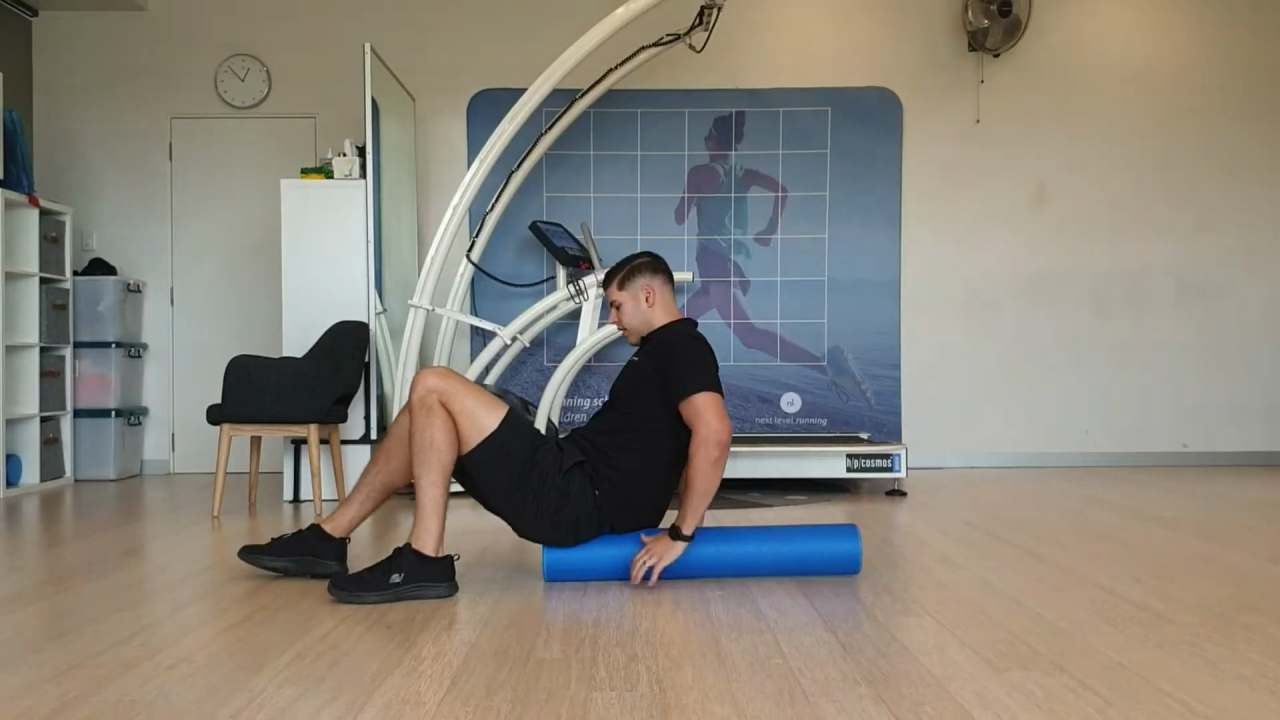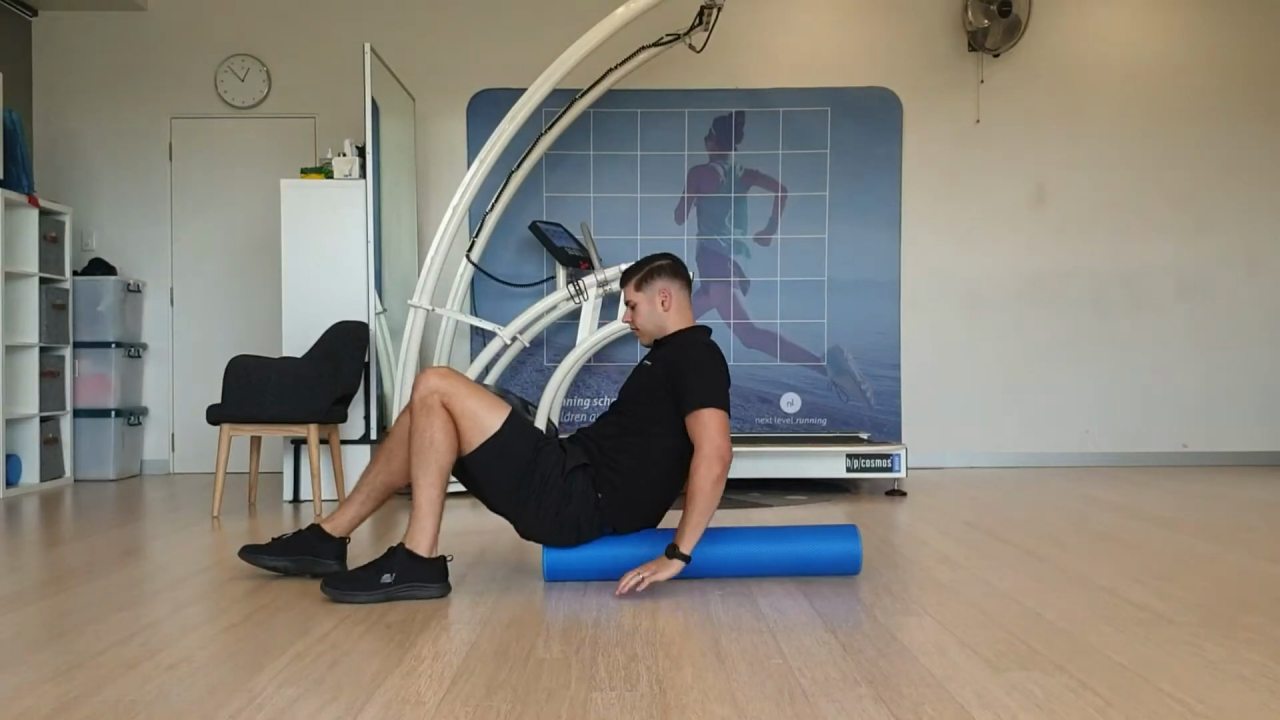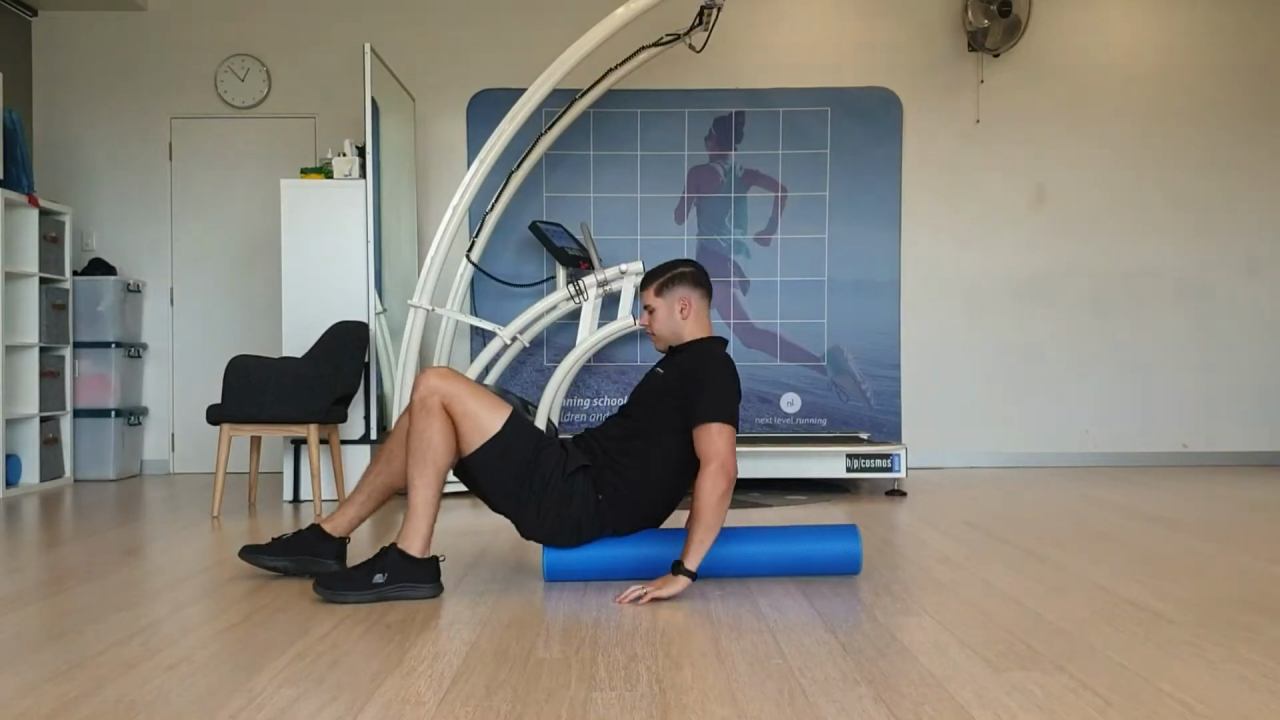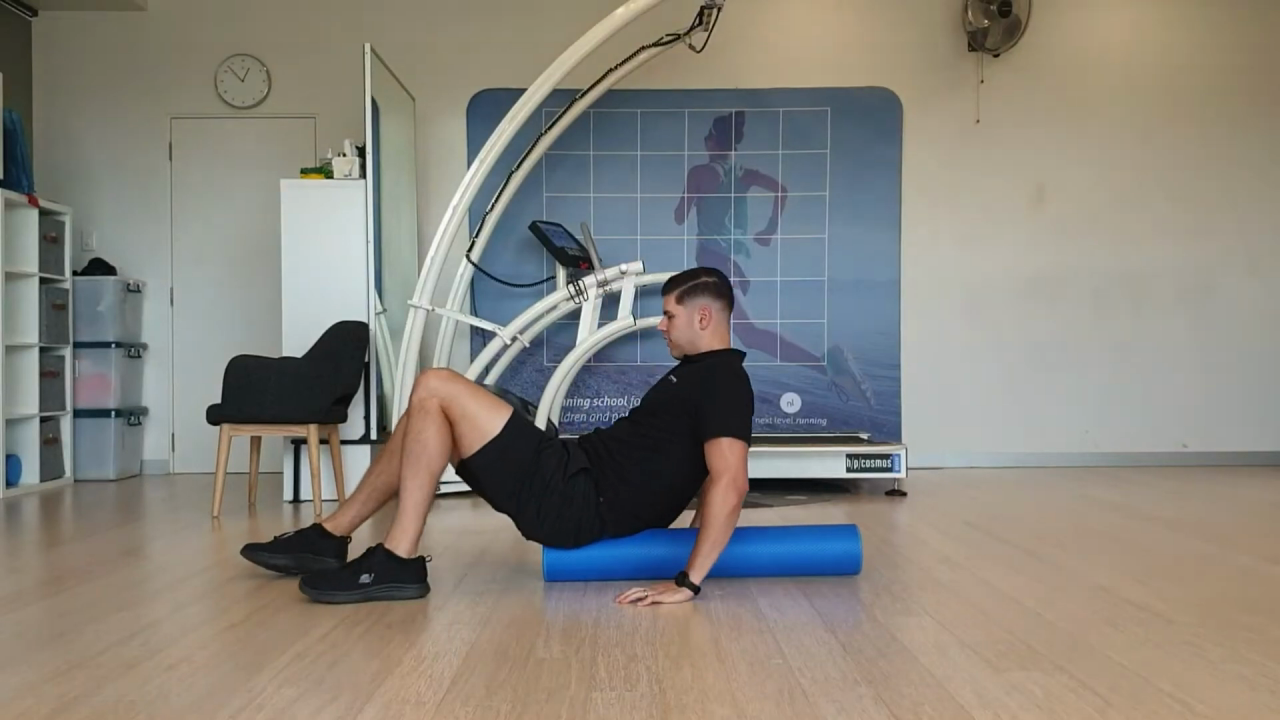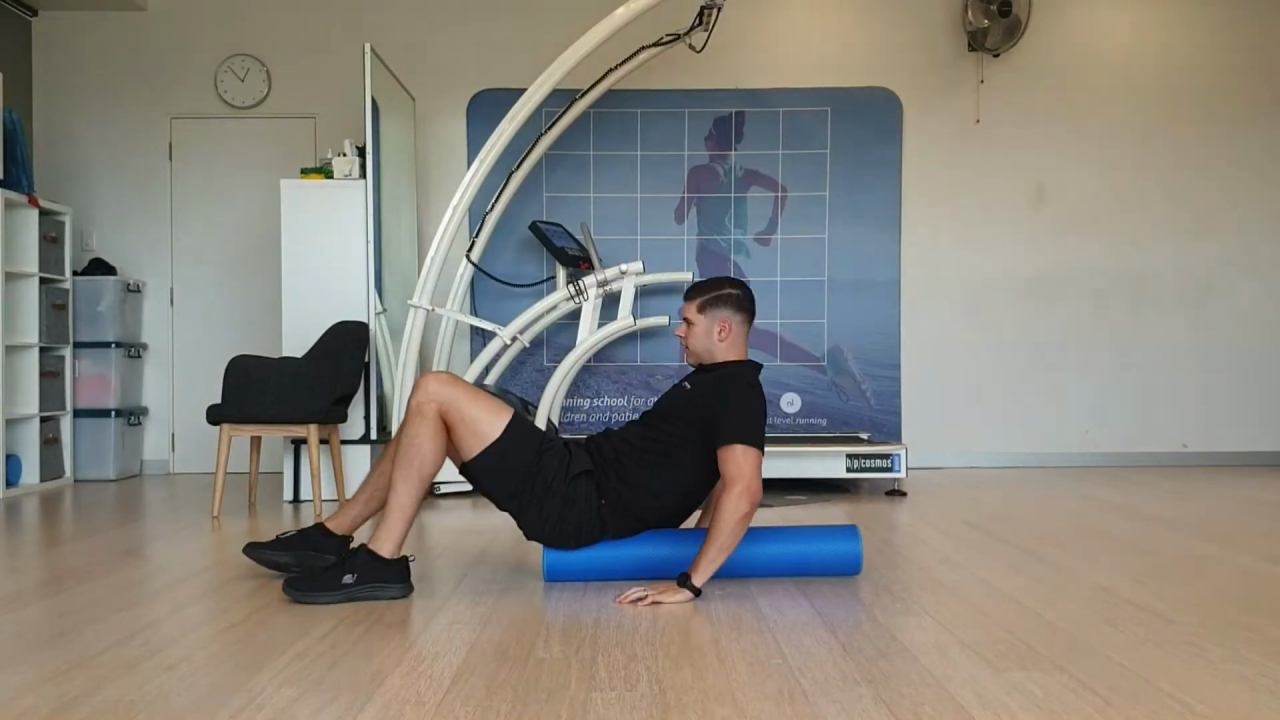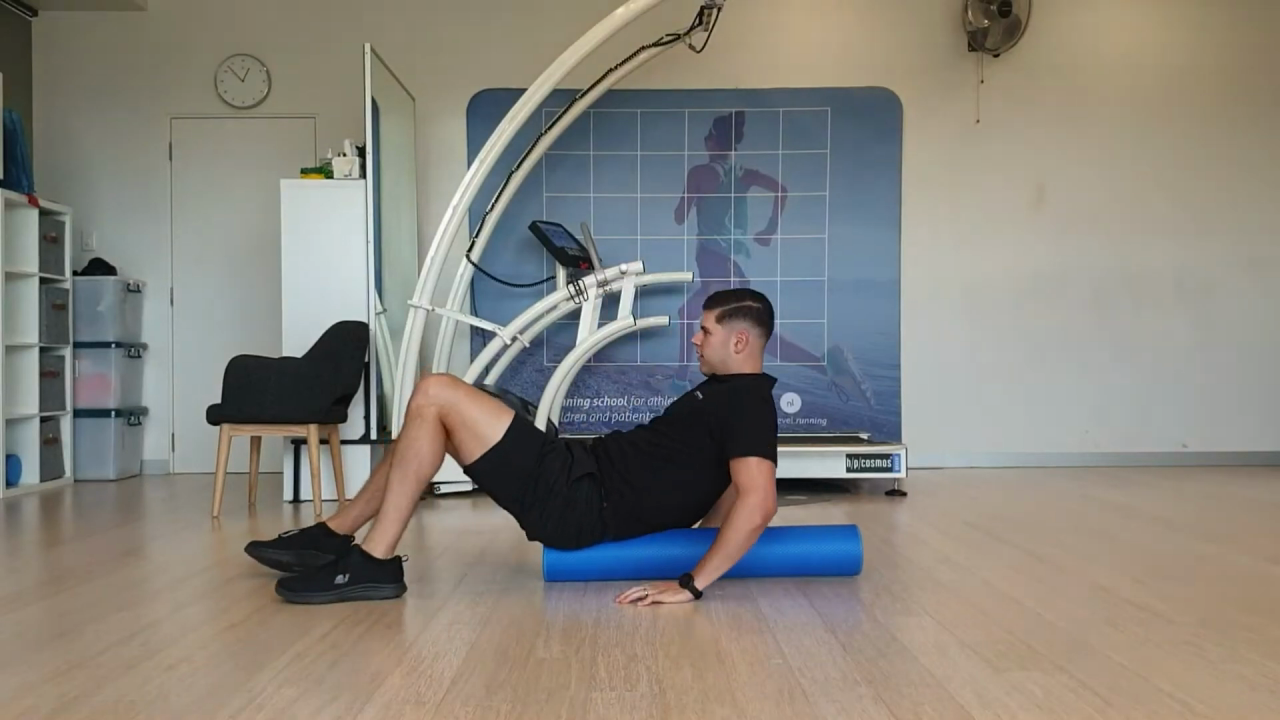
dt=0.1s
person 1, frame 1
left shoulder: (680, 348)
right shoulder: (671, 348)
left elbow: (713, 435)
right elbow: (680, 445)
left wrist: (680, 534)
left hip: (570, 501)
right hip: (575, 493)
left knee: (432, 387)
right knee: (424, 414)
left ankle: (424, 560)
right ankle: (326, 539)
person 1, frame 2
left shoulder: (693, 355)
right shoulder: (681, 355)
left elbow: (714, 452)
right elbow: (692, 453)
left wrist: (678, 554)
left hip: (572, 501)
right hip: (575, 485)
left knee: (434, 388)
right knee: (425, 414)
left ankle: (420, 560)
right ankle: (326, 539)
person 1, frame 3
left shoulder: (706, 369)
right shoulder: (694, 363)
left elbow: (718, 469)
right elbow: (699, 466)
left wrist: (683, 572)
left hip: (573, 502)
right hip: (574, 485)
left knee: (435, 387)
right knee: (426, 414)
left ankle: (411, 560)
right ankle: (327, 539)
person 1, frame 4
left shoulder: (720, 380)
right shoulder: (706, 373)
left elbow: (730, 482)
right elbow: (712, 476)
left wrist: (688, 582)
left hip: (573, 502)
right hip: (578, 478)
left knee: (435, 389)
right knee: (427, 414)
left ankle: (400, 561)
right ankle: (329, 537)
person 1, frame 5
left shoulder: (733, 392)
right shoulder: (721, 383)
left elbow: (744, 491)
right elbow: (724, 485)
left wrist: (688, 583)
left hip: (573, 503)
right hip: (578, 480)
left knee: (435, 392)
right knee: (432, 408)
left ankle: (380, 561)
right ankle: (332, 538)
person 1, frame 6
left shoulder: (745, 403)
right shoulder: (733, 395)
left elbow: (758, 502)
right elbow: (737, 493)
left wrist: (691, 584)
left hip: (576, 503)
right hip: (586, 474)
left knee: (435, 395)
right knee: (432, 414)
left ankle: (374, 562)
right ankle: (334, 536)
person 2, frame 1
left shoulder: (700, 172)
right shoulder: (744, 174)
left elbow: (680, 218)
right elbow: (780, 189)
left wrist: (687, 196)
right wrist: (771, 229)
left hip: (714, 260)
right hip: (736, 261)
left knee: (748, 333)
right knee: (686, 315)
left ankle: (825, 364)
person 2, frame 2
left shoulder: (700, 173)
right shoulder: (744, 174)
left elbow: (680, 218)
right elbow: (781, 190)
left wrist: (687, 197)
right wrist: (770, 229)
left hip: (714, 260)
right hip: (735, 261)
left knee: (748, 333)
left ankle: (825, 364)
person 2, frame 3
left shoulder: (700, 173)
right shoulder: (745, 174)
left elbow: (680, 218)
right elbow: (780, 190)
left wrist: (687, 196)
right wrist: (770, 230)
left hip: (714, 260)
right hip: (735, 261)
left knee: (747, 333)
left ankle: (826, 364)
person 2, frame 4
left shoulder: (700, 173)
right shoulder: (745, 174)
left elbow: (680, 218)
right elbow: (781, 190)
left wrist: (686, 196)
right wrist: (770, 229)
left hip: (713, 260)
right hip: (735, 260)
left knee: (748, 333)
left ankle: (826, 364)
person 2, frame 5
left shoulder: (700, 172)
right shoulder: (745, 173)
left elbow: (680, 218)
right elbow: (780, 189)
left wrist: (686, 196)
right wrist: (770, 230)
left hip: (715, 260)
right hip: (736, 261)
left knee: (748, 333)
left ankle: (825, 364)
person 2, frame 6
left shoulder: (700, 173)
right shoulder: (745, 173)
left elbow: (680, 218)
right elbow: (780, 189)
left wrist: (686, 197)
right wrist: (770, 230)
left hip: (714, 260)
right hip: (735, 261)
right knee: (687, 314)
left ankle: (825, 364)
right ankle: (681, 381)
